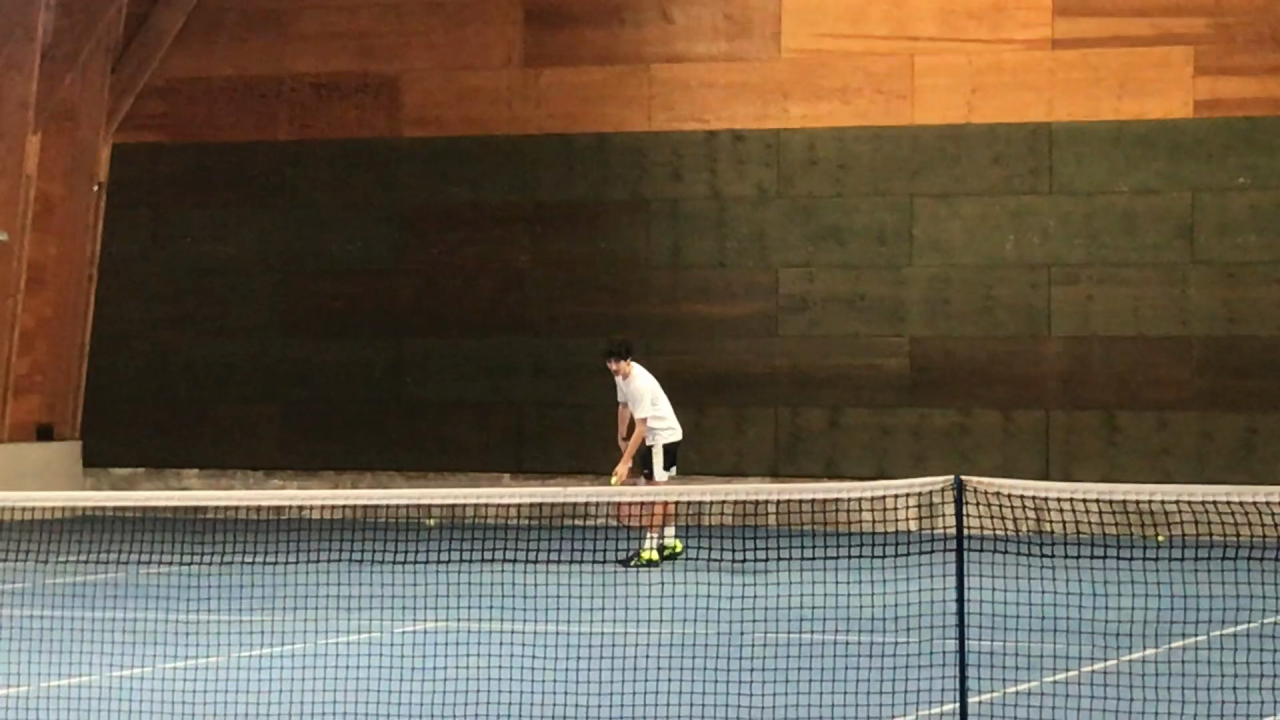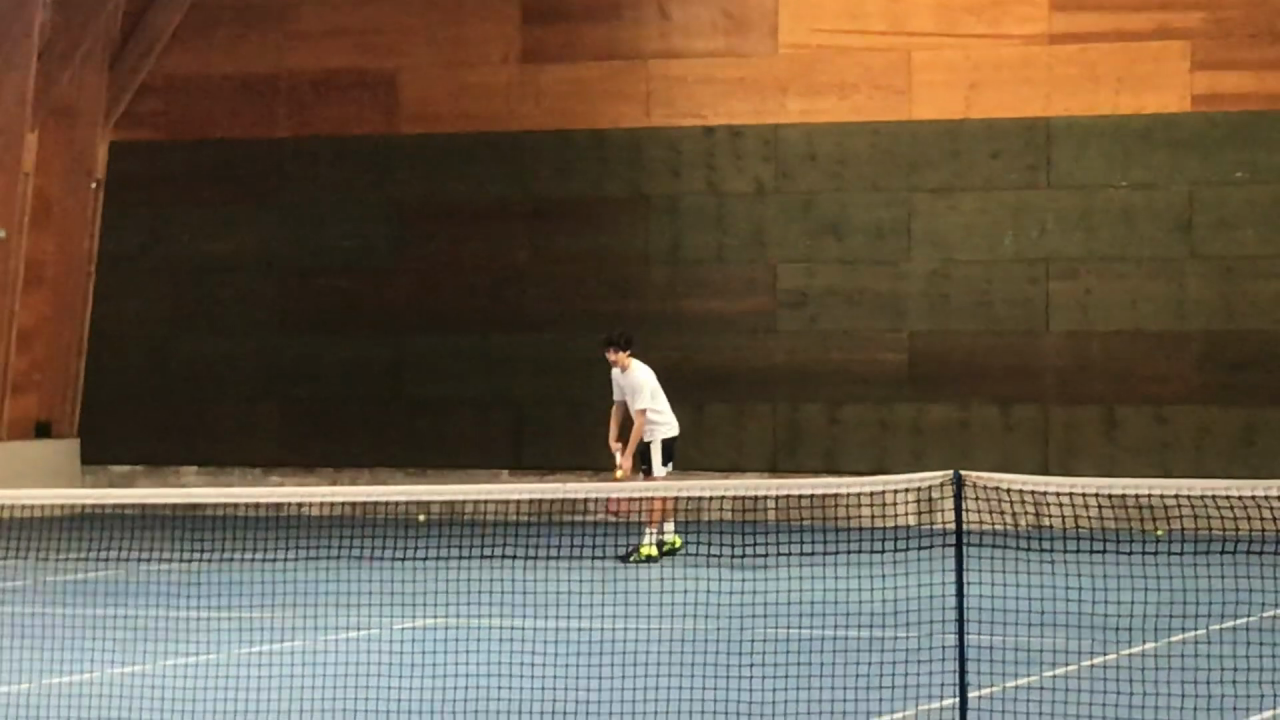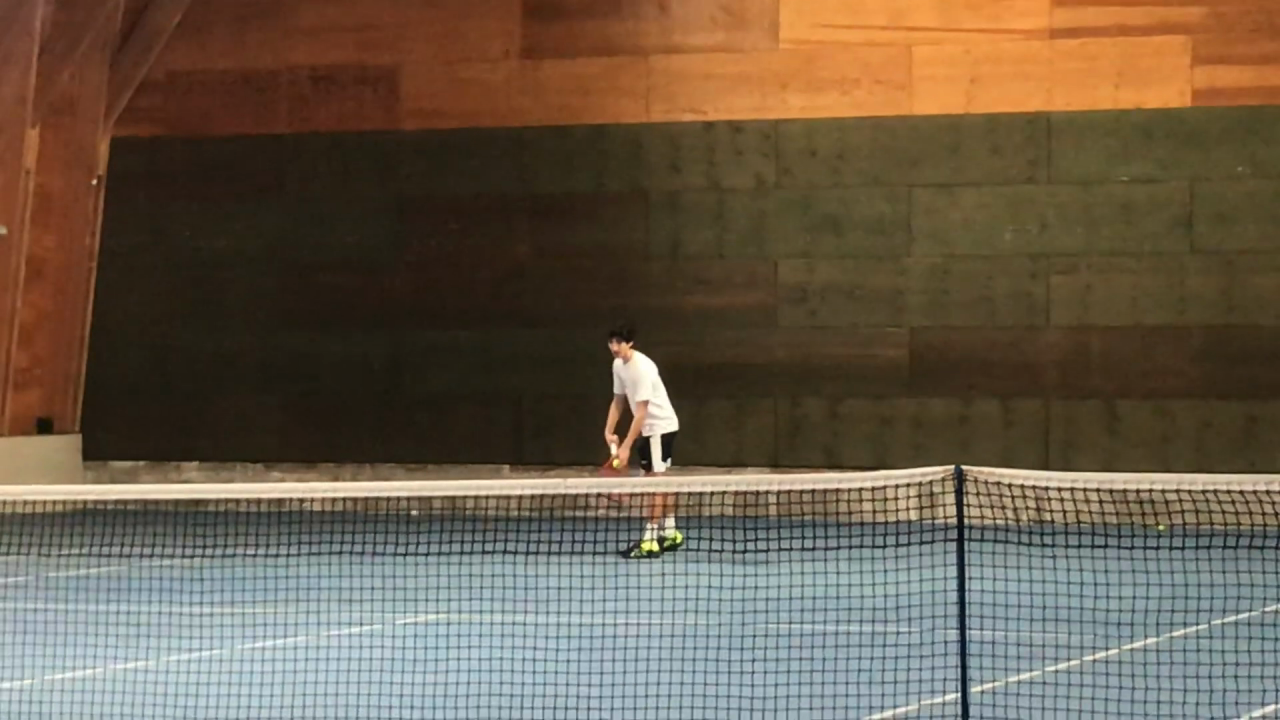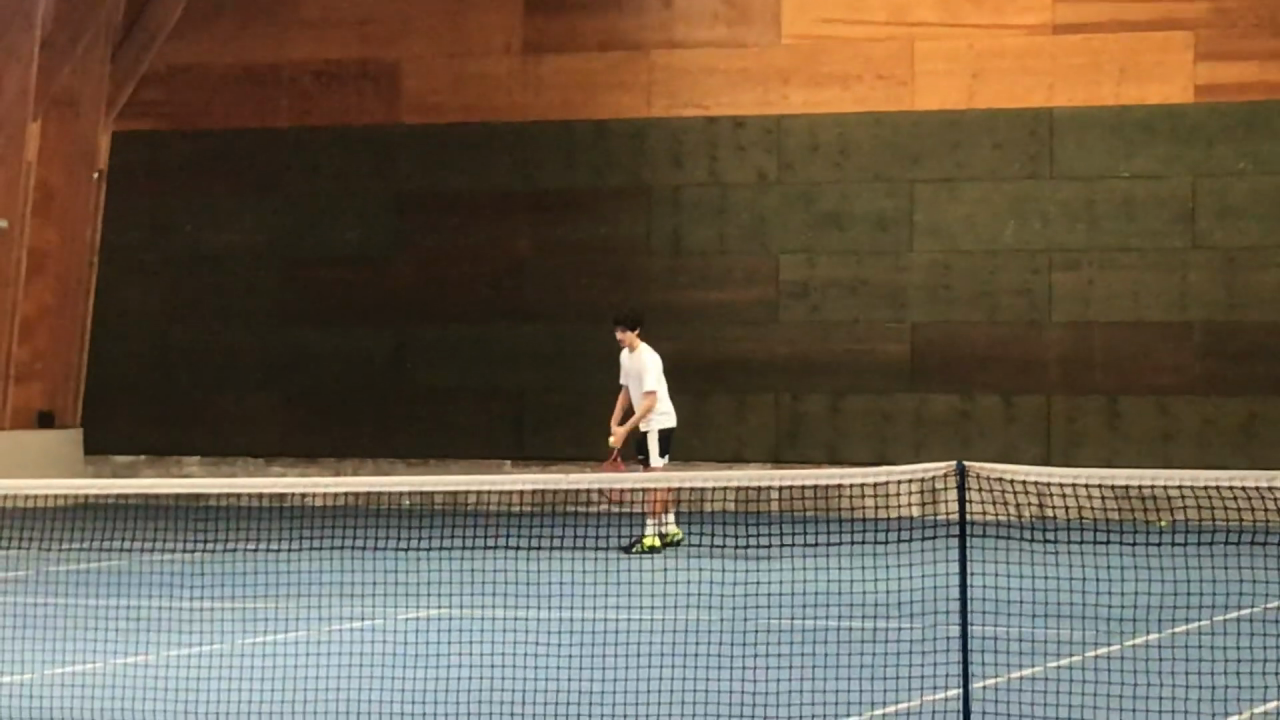
dt=0.2s
person 1, frame 1
left shoulder: (640, 384)
right shoulder: (622, 375)
left elbow: (640, 429)
right elbow: (623, 406)
left wrist: (624, 463)
right wrist: (621, 438)
left hip: (663, 436)
right hip: (662, 435)
left ankle: (650, 550)
right ankle: (670, 543)
person 1, frame 2
left shoulder: (640, 376)
right shoulder: (616, 372)
left elbow: (640, 420)
right elbow: (618, 407)
left wrist: (628, 456)
right wrist: (613, 439)
left hip: (661, 432)
right hip: (655, 432)
left ankle: (648, 546)
right ankle: (669, 538)
person 1, frame 3
left shoulder: (643, 368)
right shoulder: (618, 365)
left elbow: (641, 412)
right elbow: (618, 400)
left wrist: (626, 447)
right wrist: (609, 431)
left hip: (660, 427)
right hip: (652, 428)
left ankle: (650, 541)
right ankle: (670, 534)
person 1, frame 4
left shoulder: (648, 358)
right shoulder: (625, 355)
left elbow: (650, 402)
right elbow: (626, 391)
left wrist: (626, 429)
right wrist: (614, 422)
left hip: (659, 423)
right hip: (648, 424)
left ankle: (651, 537)
right ankle: (670, 531)
